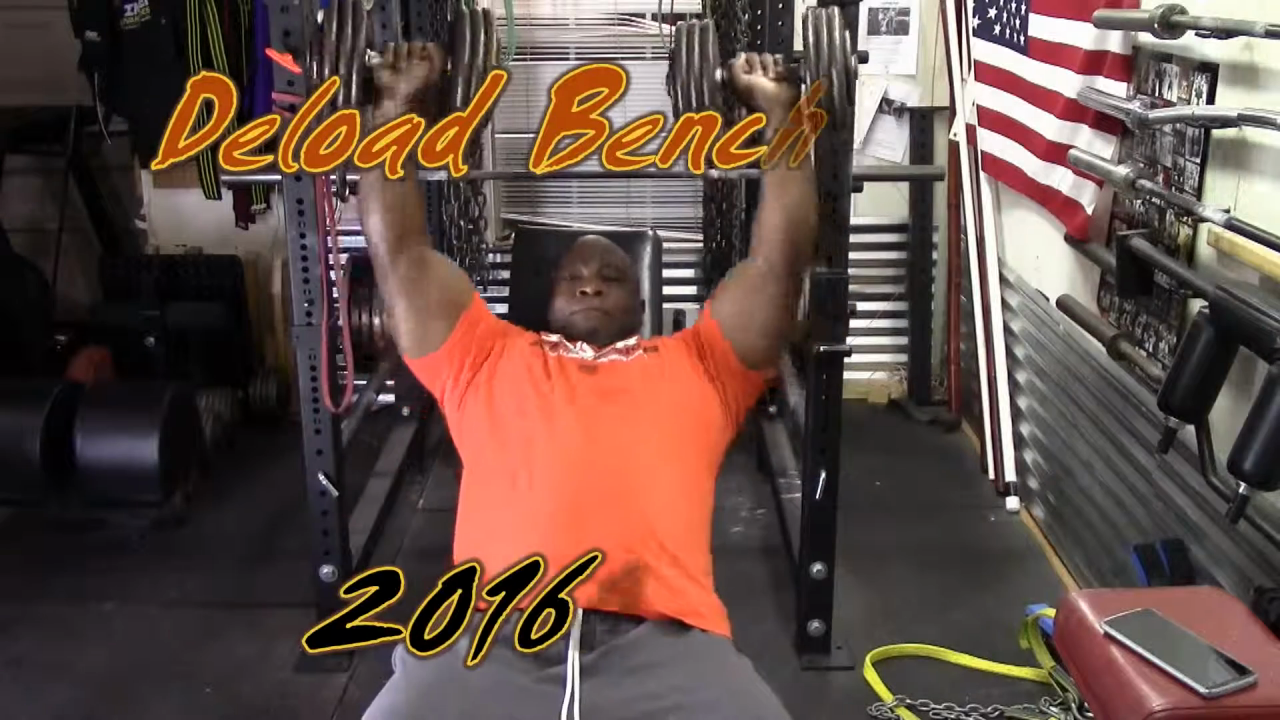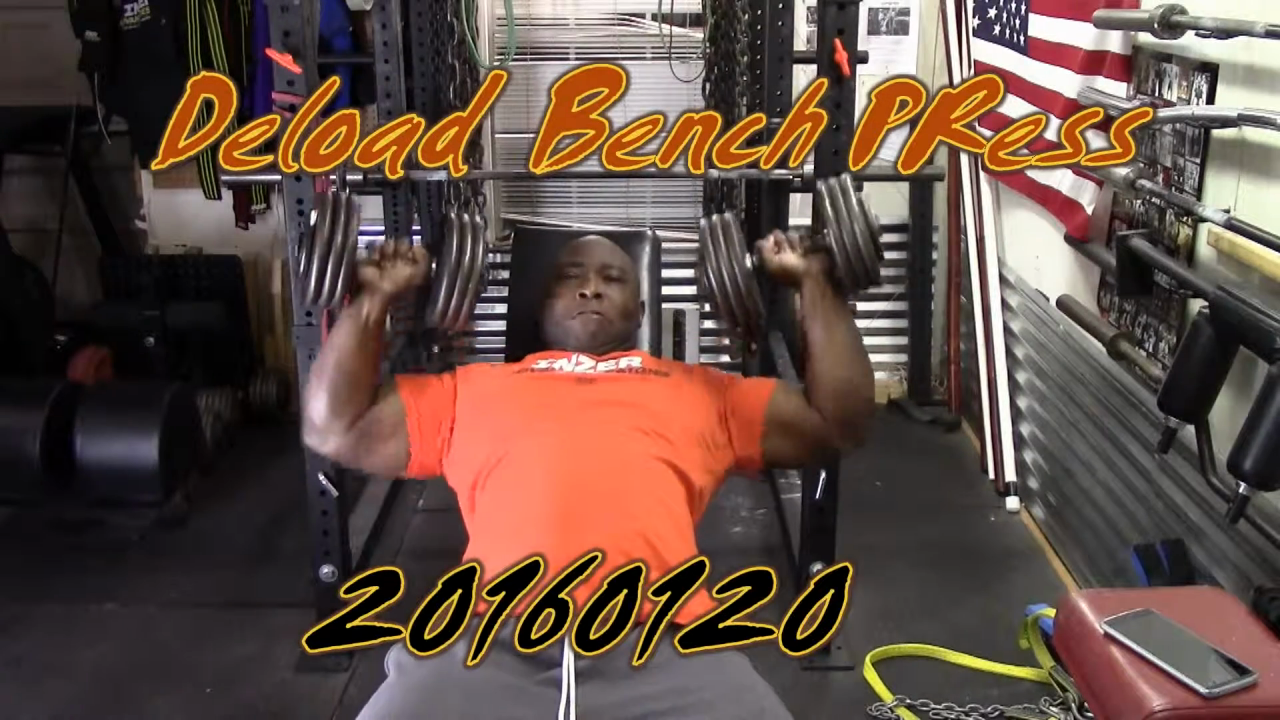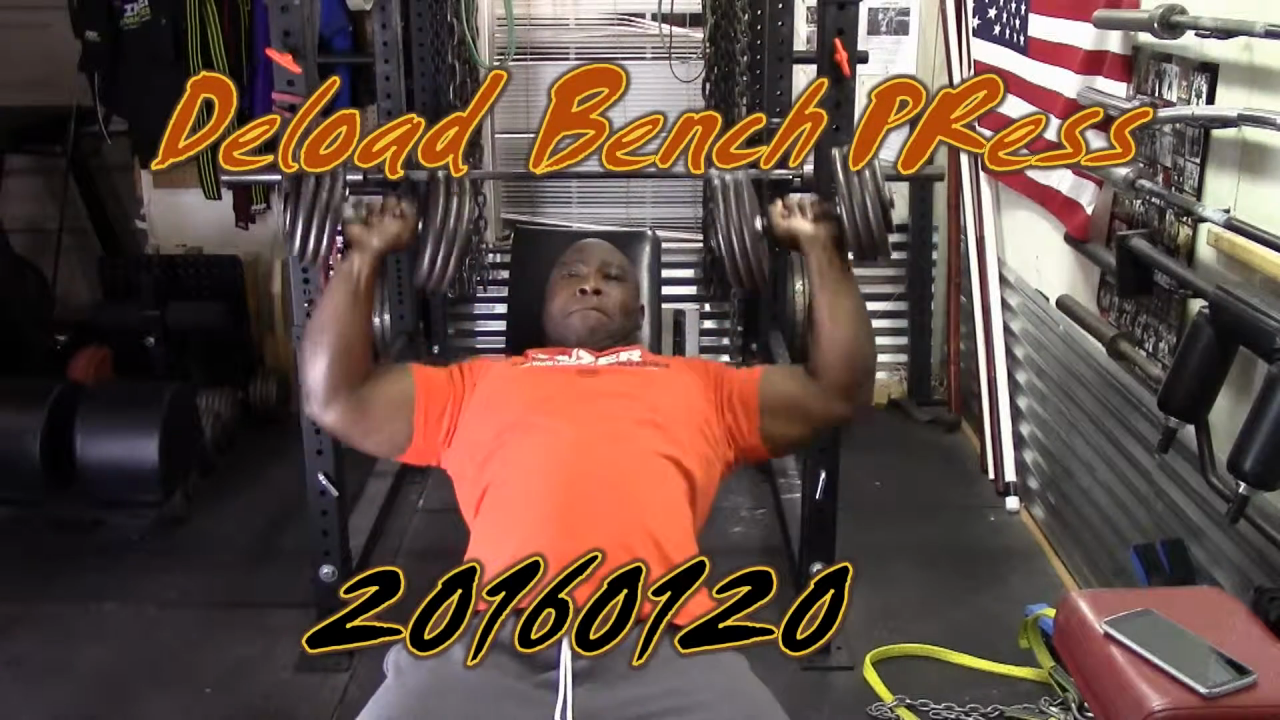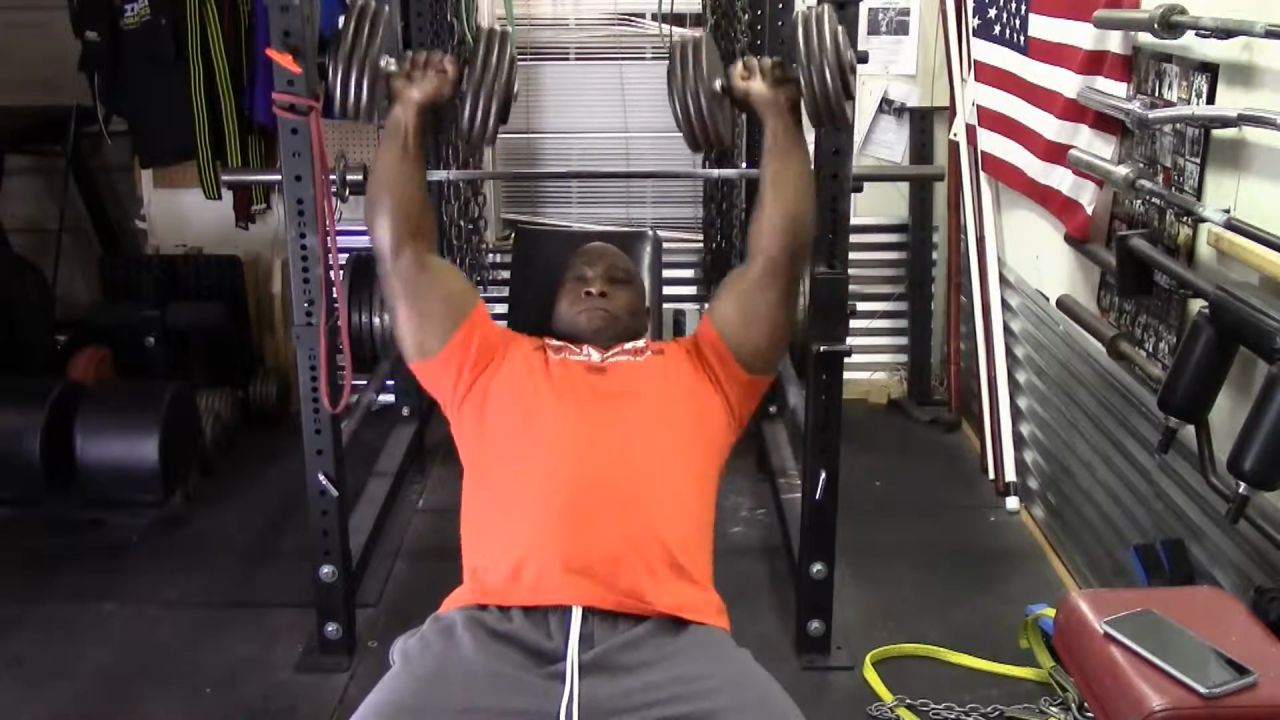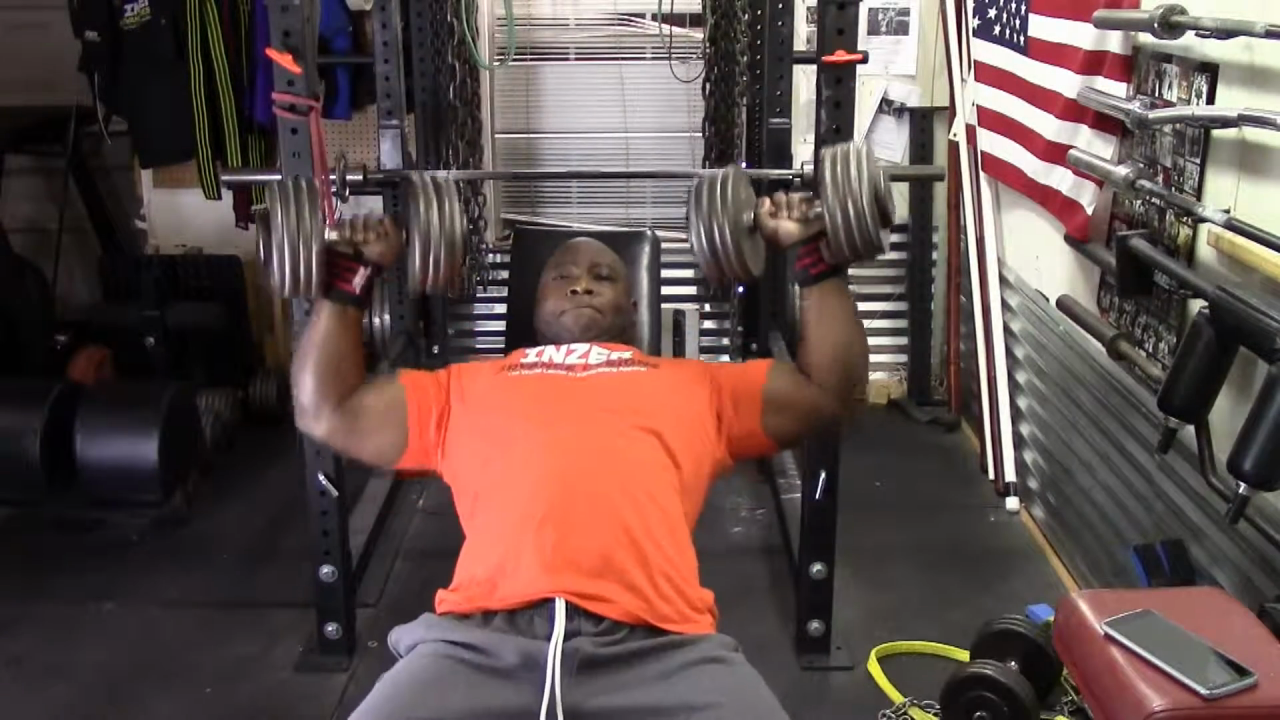
dt=1s
person 1, frame 1
left shoulder: (696, 371)
right shoulder: (488, 364)
left elbow: (779, 255)
right elbow: (399, 248)
left wrist: (776, 107)
right wrist: (396, 104)
left hip: (660, 635)
right hip: (492, 635)
person 1, frame 2
left shoulder: (697, 389)
right shoulder: (476, 387)
left elbow: (838, 423)
right elbow: (333, 429)
left wrist: (812, 282)
right wrist: (372, 301)
left hip: (659, 644)
right hip: (493, 640)
person 1, frame 3
left shoulder: (699, 387)
right shoulder: (476, 387)
left elbow: (840, 389)
right elbow: (333, 396)
left wrist: (819, 247)
right wrist: (365, 255)
left hip: (658, 642)
right hip: (491, 640)
person 1, frame 4
left shoulder: (698, 376)
right shoulder: (491, 368)
left elbow: (776, 256)
right elbow: (405, 251)
left wrist: (777, 111)
right wrist: (407, 111)
left hip: (663, 636)
right hip: (492, 628)
person 1, frame 5
left shoulder: (694, 386)
right shoulder: (468, 386)
left elbow: (831, 388)
right elbow: (326, 411)
left wrist: (810, 250)
right wrist: (350, 275)
left hip: (657, 645)
right hip: (482, 636)
